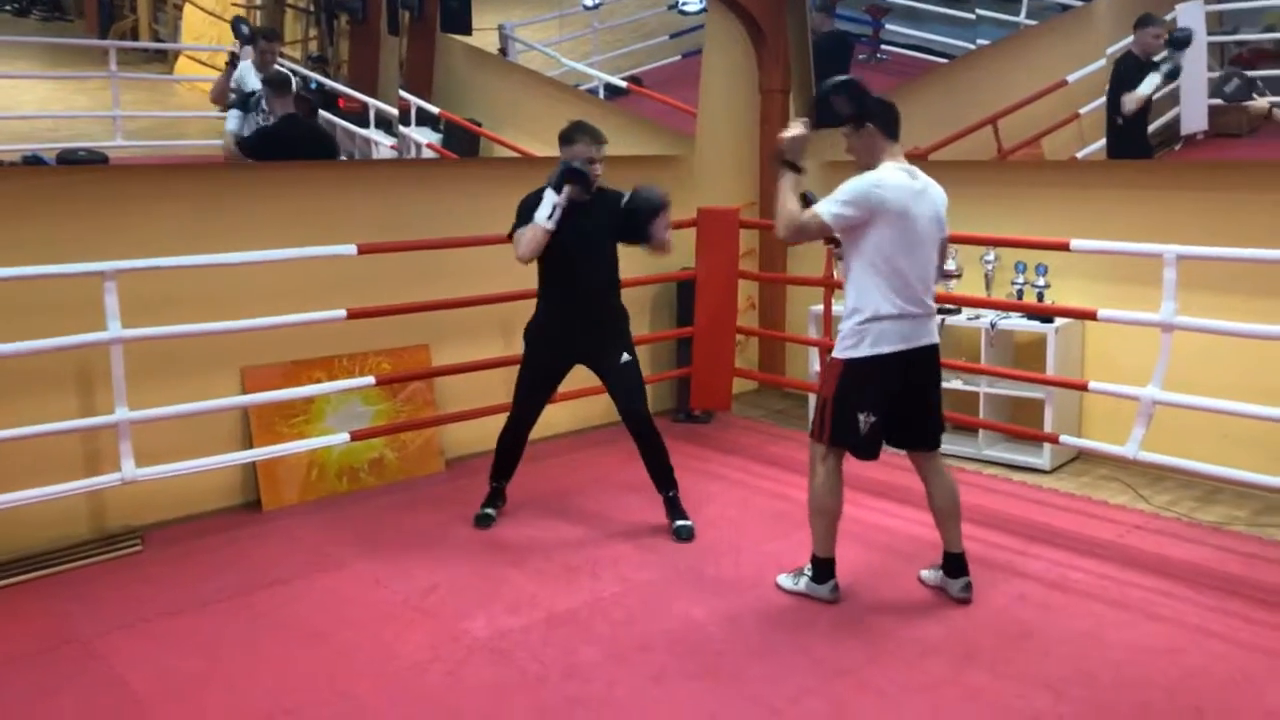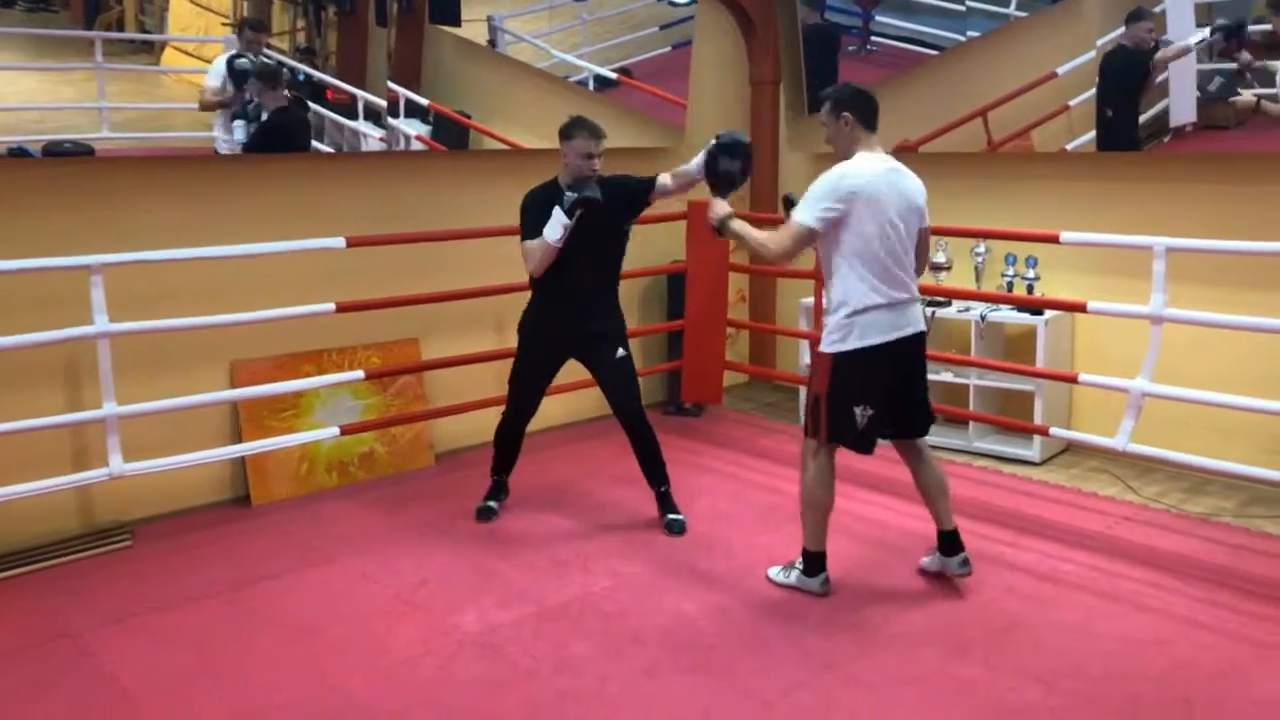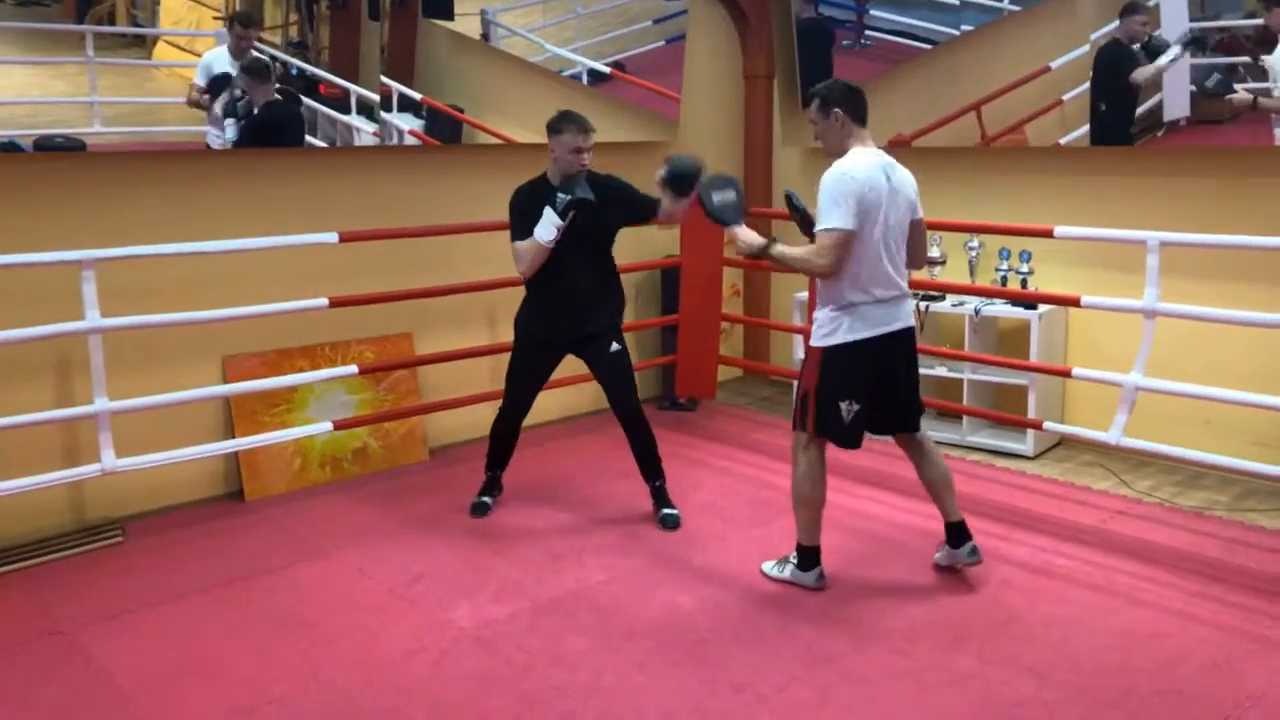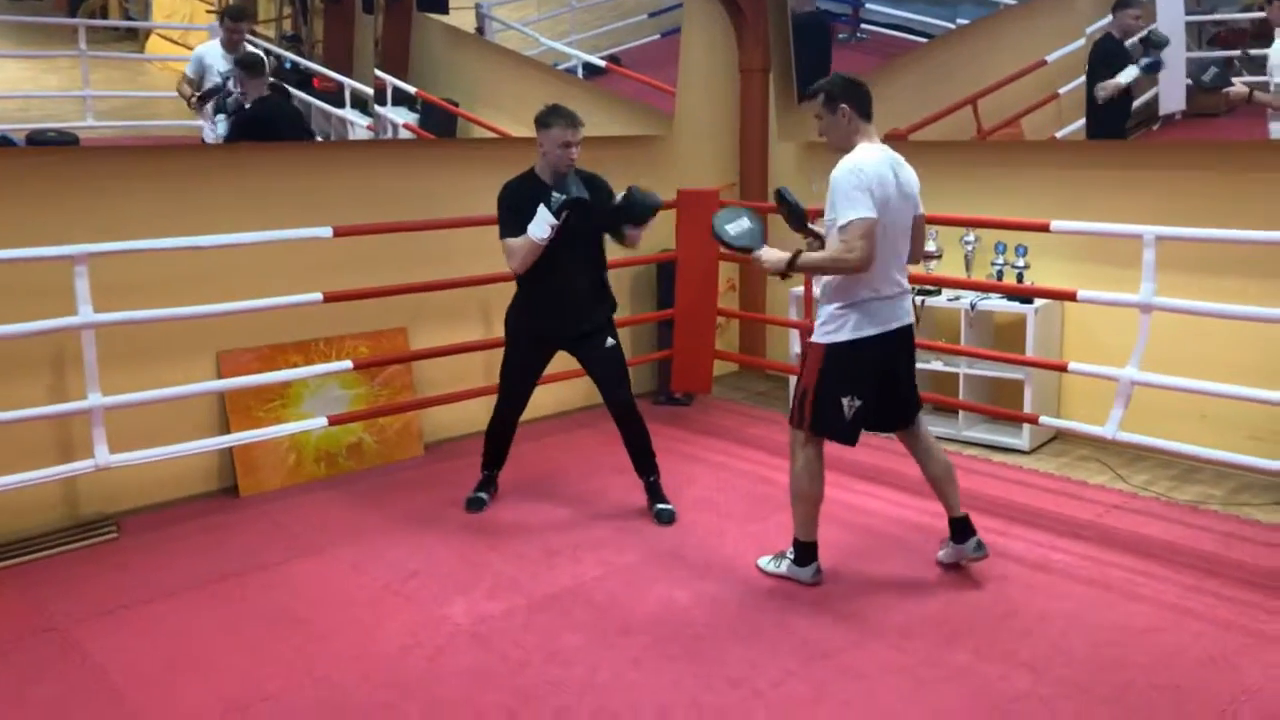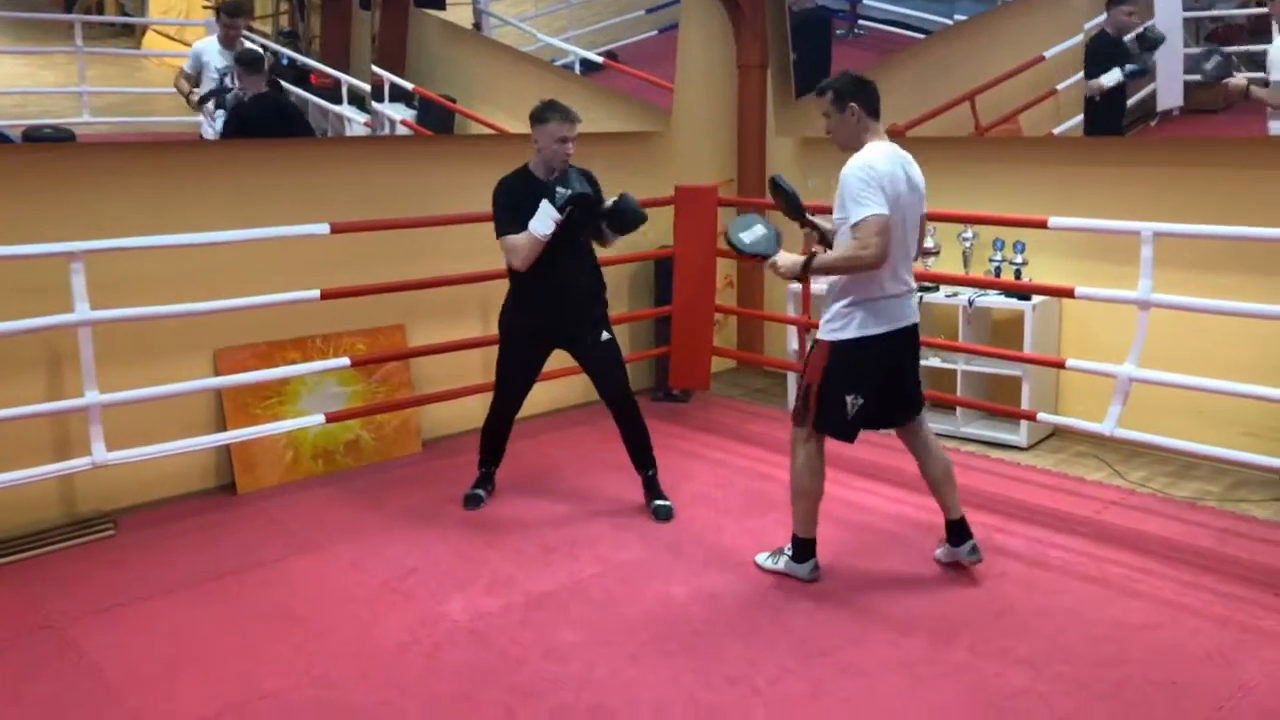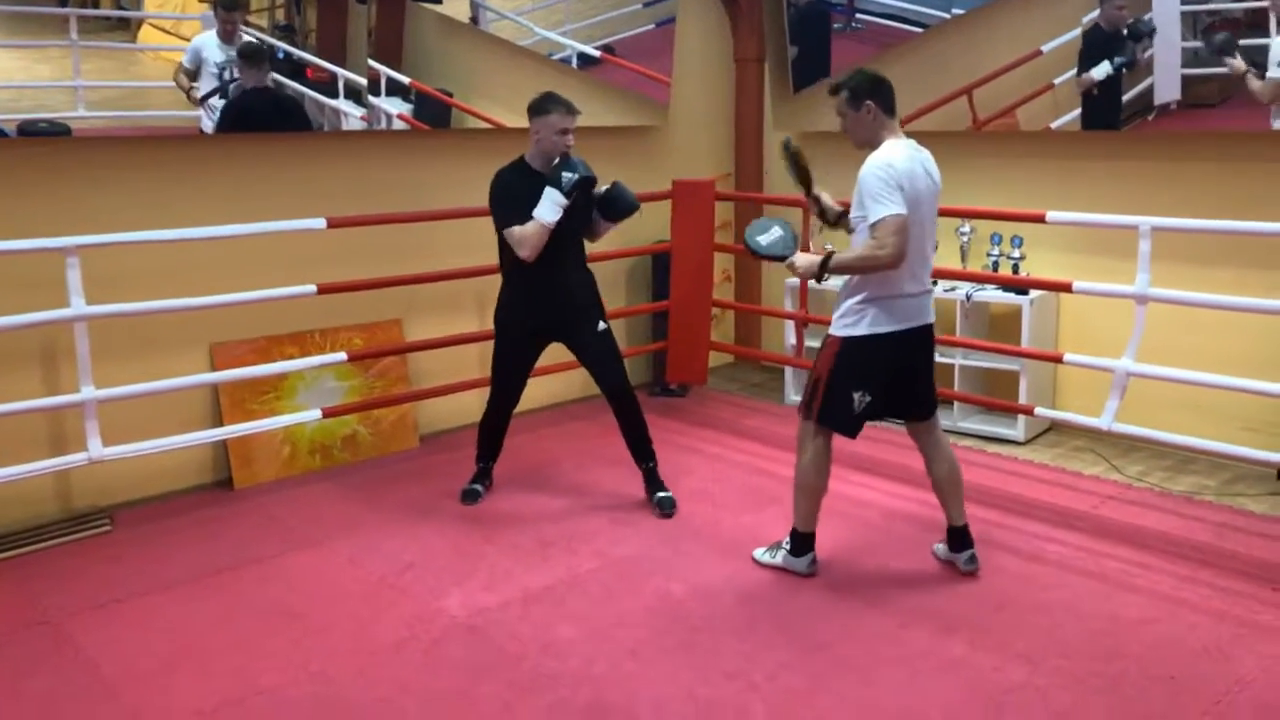
dt=0.1s
person 1, frame 1
left shoulder: (871, 187)
right shoulder: (932, 191)
left elbow: (790, 230)
left wrist: (789, 163)
left hip: (868, 347)
right hip: (920, 344)
left knee: (825, 452)
right knee: (927, 455)
left ankle: (821, 573)
right ankle: (955, 570)
person 1, frame 2
left shoulder: (842, 180)
right shoulder: (910, 182)
left elbow: (780, 248)
left wrist: (729, 219)
left hip: (856, 340)
right hip: (907, 333)
left knee: (816, 448)
right knee: (910, 442)
left ankle: (811, 568)
right ankle: (950, 549)
person 1, frame 3
left shoulder: (843, 176)
right shoulder: (900, 175)
left elbow: (824, 264)
right elbow: (916, 255)
left wrist: (761, 245)
left hip: (846, 334)
right hip: (896, 326)
left knee: (809, 441)
right knee: (910, 435)
left ankle: (806, 562)
right ankle: (959, 538)
person 1, frame 4
left shoulder: (851, 170)
right shoulder: (900, 167)
left elbow: (856, 258)
left wrist: (789, 259)
left hip: (847, 331)
right hip: (895, 324)
left knee: (806, 437)
right knee: (912, 428)
left ankle: (802, 557)
right ankle: (963, 534)
person 1, frame 5
left shoulder: (862, 168)
right shoulder: (908, 166)
left elbow: (871, 254)
left wrist: (804, 263)
left hip: (853, 329)
right hip: (901, 323)
left knee: (807, 434)
right knee: (914, 427)
left ankle: (801, 553)
right ankle: (960, 537)
person 1, frame 6
left shoulder: (881, 167)
right shoulder: (922, 160)
left elbow: (887, 253)
left wrist: (820, 262)
right wrist: (842, 216)
left hip: (866, 327)
right hip: (915, 321)
left knee: (815, 428)
right knee: (925, 428)
left ankle: (799, 546)
right ankle: (960, 543)
person 2, frame 1
left shoulder: (612, 202)
right shoulder: (537, 202)
left elbow: (659, 246)
right elbow: (524, 253)
left wrist: (659, 219)
right wrist: (555, 195)
left hip: (608, 331)
right hip: (553, 333)
left knee: (638, 418)
right knee: (521, 417)
left ankle: (673, 503)
right ankle: (496, 492)
person 2, frame 2
left shoulder: (616, 191)
right shoulder: (538, 200)
left elbow: (670, 183)
right elbow: (534, 265)
left wrist: (707, 160)
right wrist: (565, 213)
left hip: (601, 326)
right hip: (544, 327)
left knee: (631, 413)
right knee: (517, 411)
left ankle: (665, 498)
right ankle: (497, 486)
person 2, frame 3
left shoulder: (605, 189)
right shoulder: (527, 197)
left elbow: (665, 214)
right elbow: (525, 266)
left wrist: (683, 191)
right wrist: (556, 215)
left hip: (599, 321)
right hip: (542, 324)
left knee: (628, 407)
right knee: (513, 408)
left ankle: (659, 492)
right ankle: (491, 482)
person 2, frame 4
left shoulder: (593, 186)
right shoulder: (516, 193)
left elbow: (630, 239)
right elbow: (517, 261)
right wrist: (550, 212)
left hip: (591, 317)
right hip: (533, 320)
left knee: (622, 403)
right knee: (508, 405)
left ankle: (653, 487)
right ankle: (488, 478)
person 2, frame 5
left shoulder: (584, 182)
right shoulder: (510, 190)
left elbow: (605, 239)
right elbow: (518, 258)
right wrist: (552, 207)
left hip: (585, 313)
right hip: (528, 318)
left knee: (620, 397)
right knee: (505, 402)
left ankle: (651, 483)
right ankle: (486, 476)
person 2, frame 6
left shoulder: (577, 175)
right shoulder: (508, 182)
left elbow: (591, 234)
right elbow: (526, 248)
left wrist: (611, 213)
right wrist: (557, 194)
left hip: (579, 304)
right hip: (524, 311)
left knee: (618, 388)
right knee: (502, 398)
left ankle: (651, 476)
right ankle: (483, 471)
